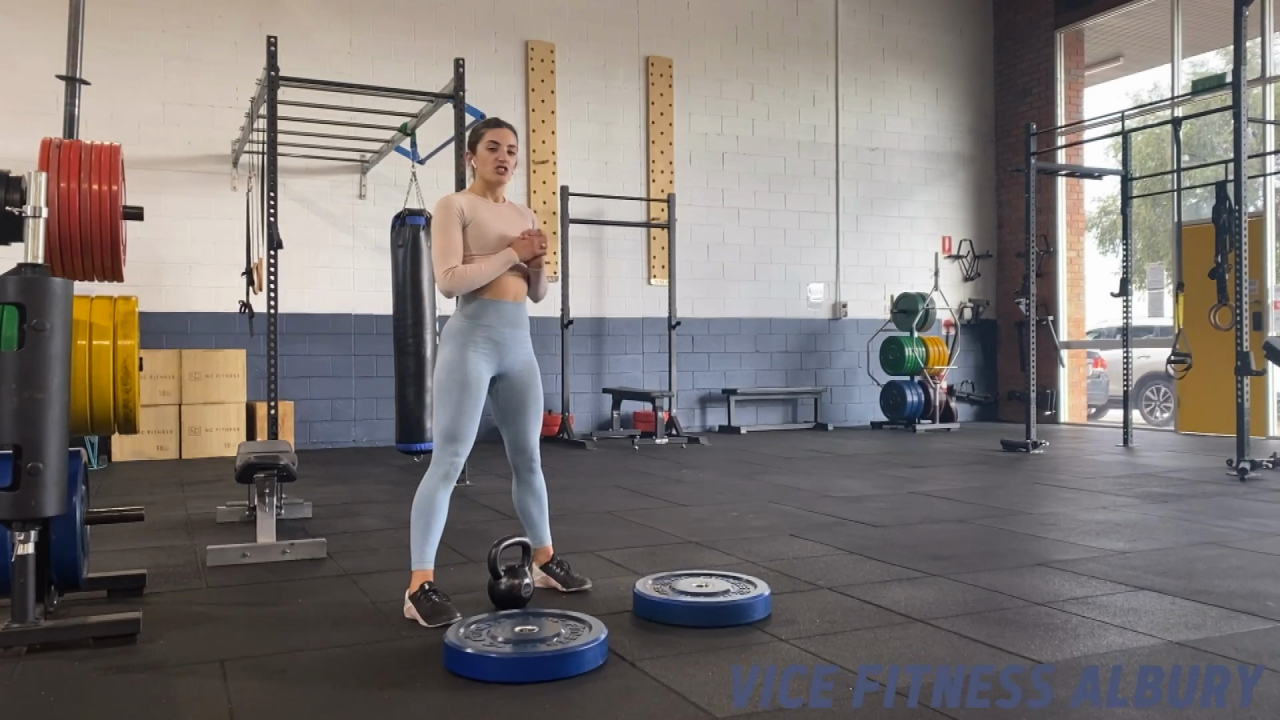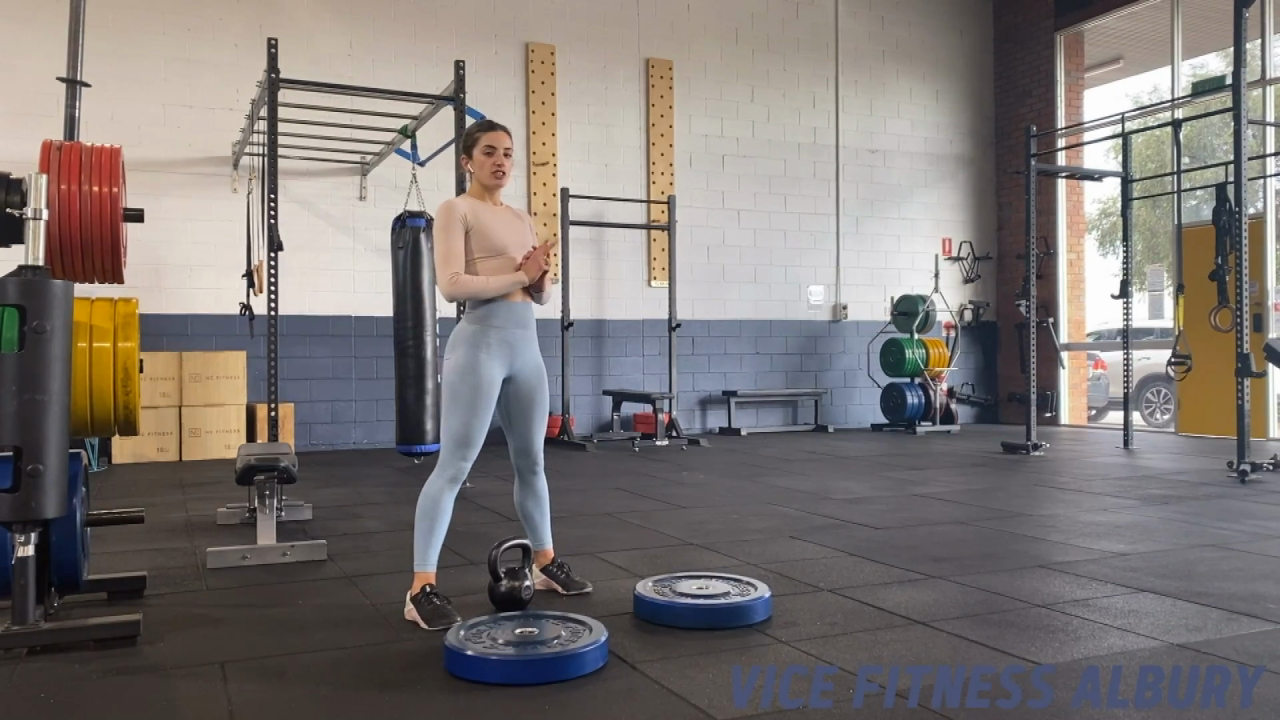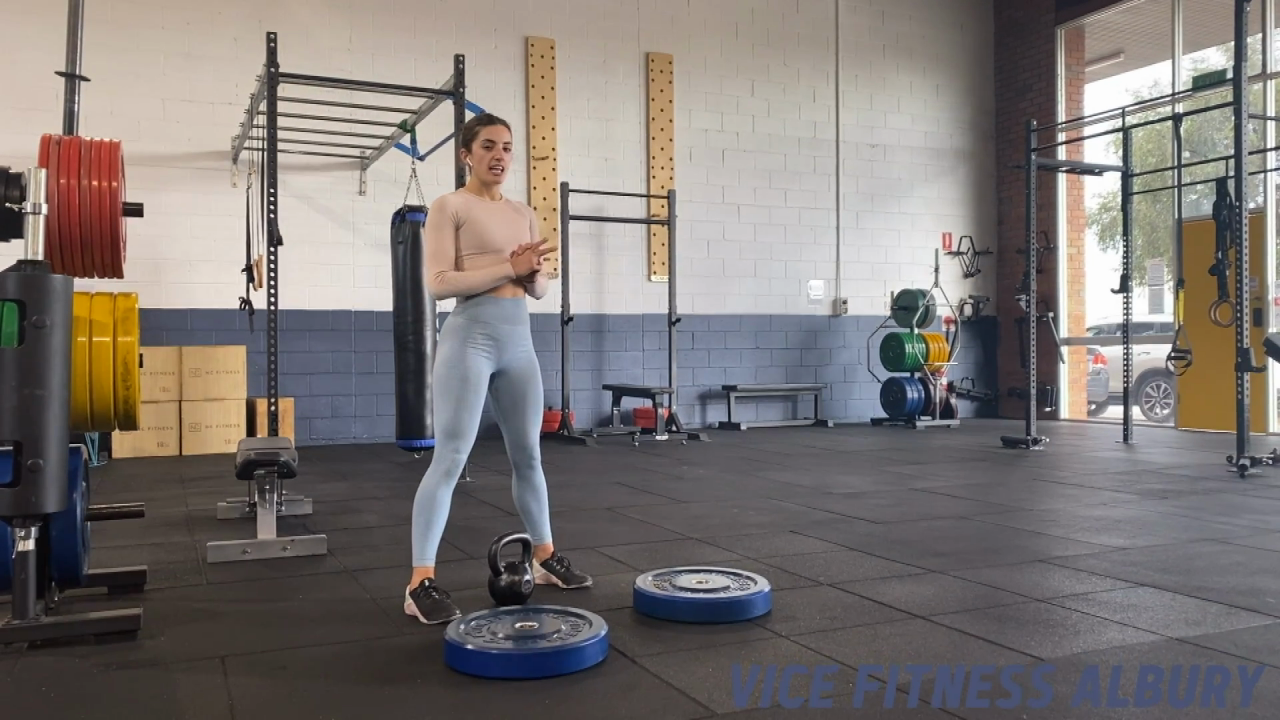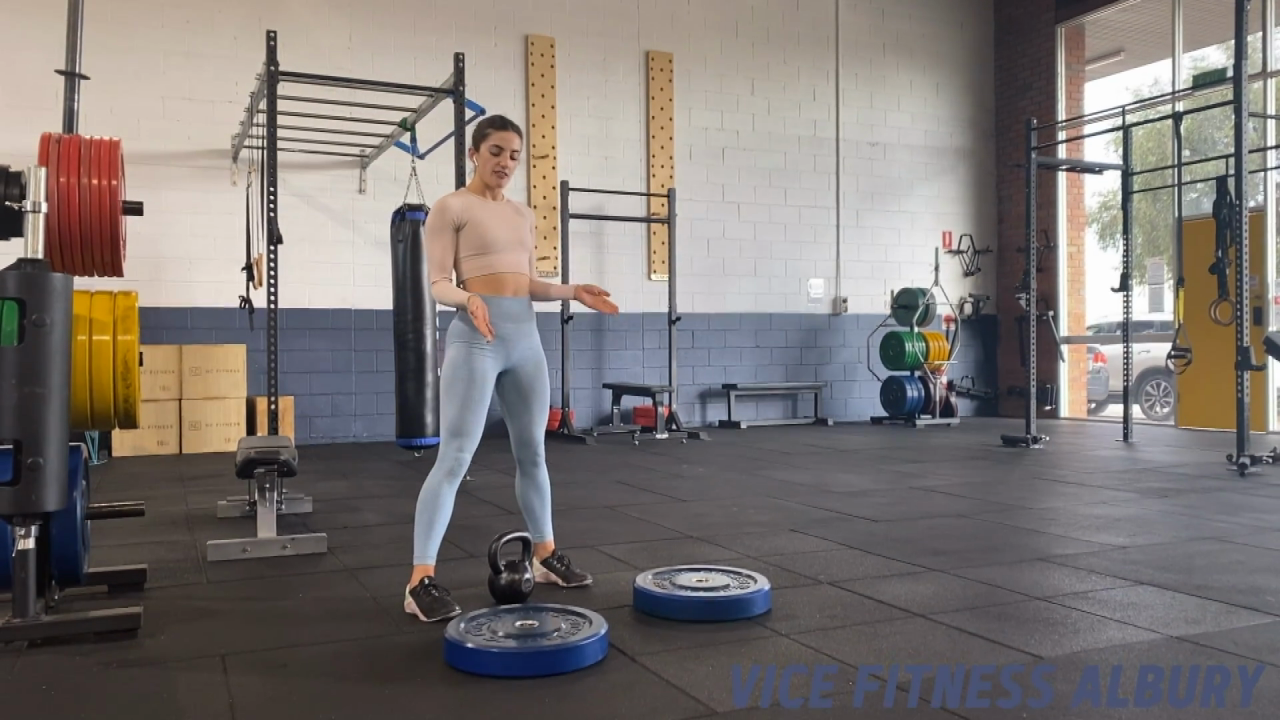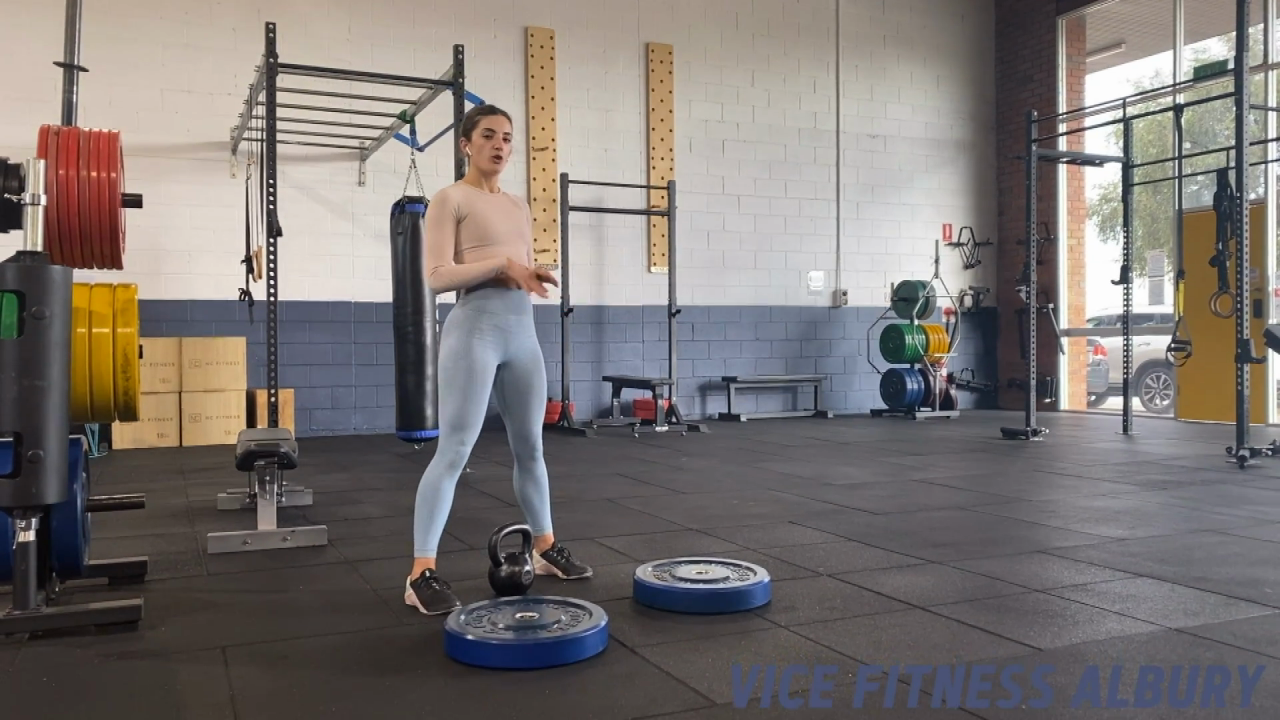
dt=1s
person 1, frame 1
left shoulder: (524, 216)
right shoulder: (455, 206)
left elbow: (538, 292)
right elbow: (449, 280)
left wrist: (535, 263)
right wrist: (512, 254)
left hip: (518, 340)
right hip: (472, 336)
left knee: (527, 458)
right knee: (448, 461)
left ankle: (545, 560)
right ankle: (420, 587)
person 1, frame 2
left shoulder: (522, 219)
right shoulder: (456, 210)
left elbow: (537, 293)
right elbow: (452, 285)
left wrist: (539, 277)
right wrist: (519, 274)
left hip: (525, 344)
right hip: (480, 341)
left knee: (531, 461)
right knee: (455, 464)
left ankle: (546, 562)
right ankle: (421, 588)
person 1, frame 3
left shoulder: (523, 213)
right shoulder: (449, 206)
left elbow: (538, 288)
right elbow: (439, 283)
left wrist: (532, 274)
right wrist: (508, 268)
left hip: (518, 338)
right hip: (470, 336)
left knee: (527, 455)
right knee: (450, 459)
left ankle: (545, 556)
right ankle: (420, 582)
person 1, frame 4
left shoulder: (522, 214)
right shoulder: (450, 208)
right elbow: (437, 285)
left wrist: (572, 291)
right wrist: (468, 299)
left hip: (525, 338)
right hip: (475, 338)
left knee: (532, 453)
right knee: (455, 457)
left ankle: (546, 555)
right ankle: (421, 579)
person 1, frame 5
left shoulder: (518, 206)
right shoulder: (450, 199)
right elbow: (437, 276)
left wrist: (534, 274)
right wrist: (500, 265)
left hip: (522, 329)
right hip: (475, 326)
left knee: (530, 446)
right knee: (455, 450)
left ankle: (545, 547)
right ankle: (422, 572)
